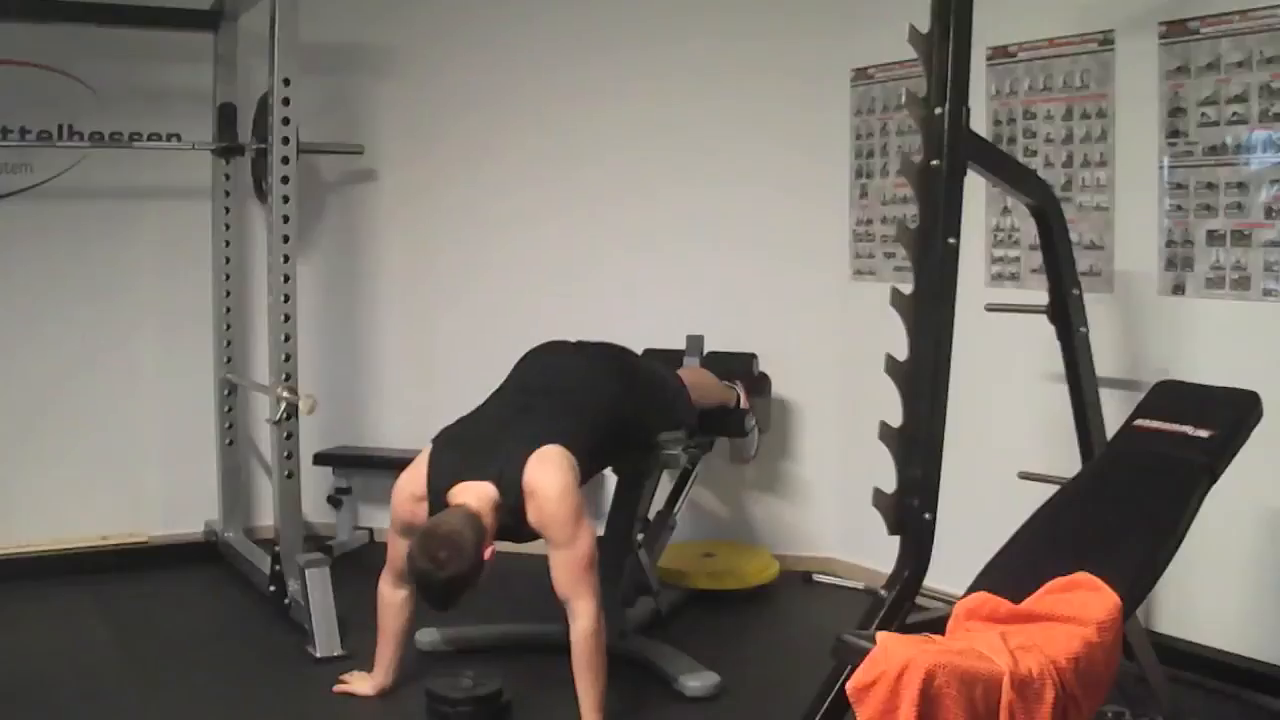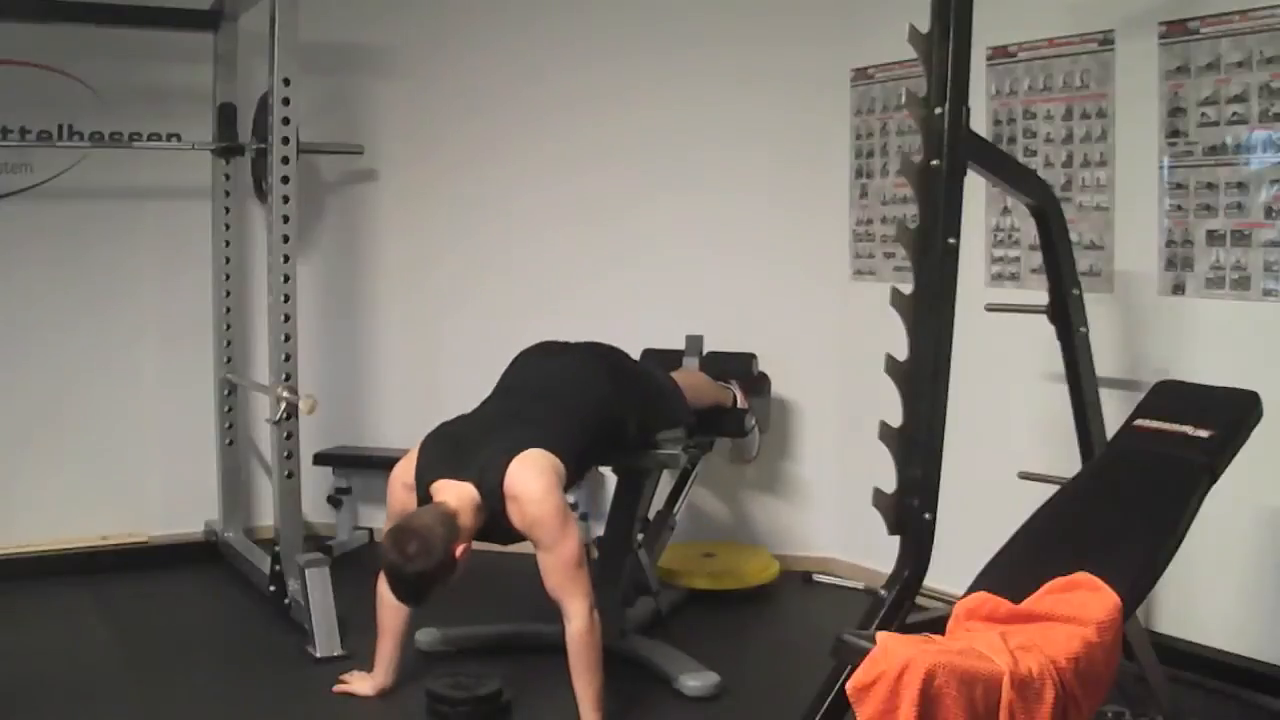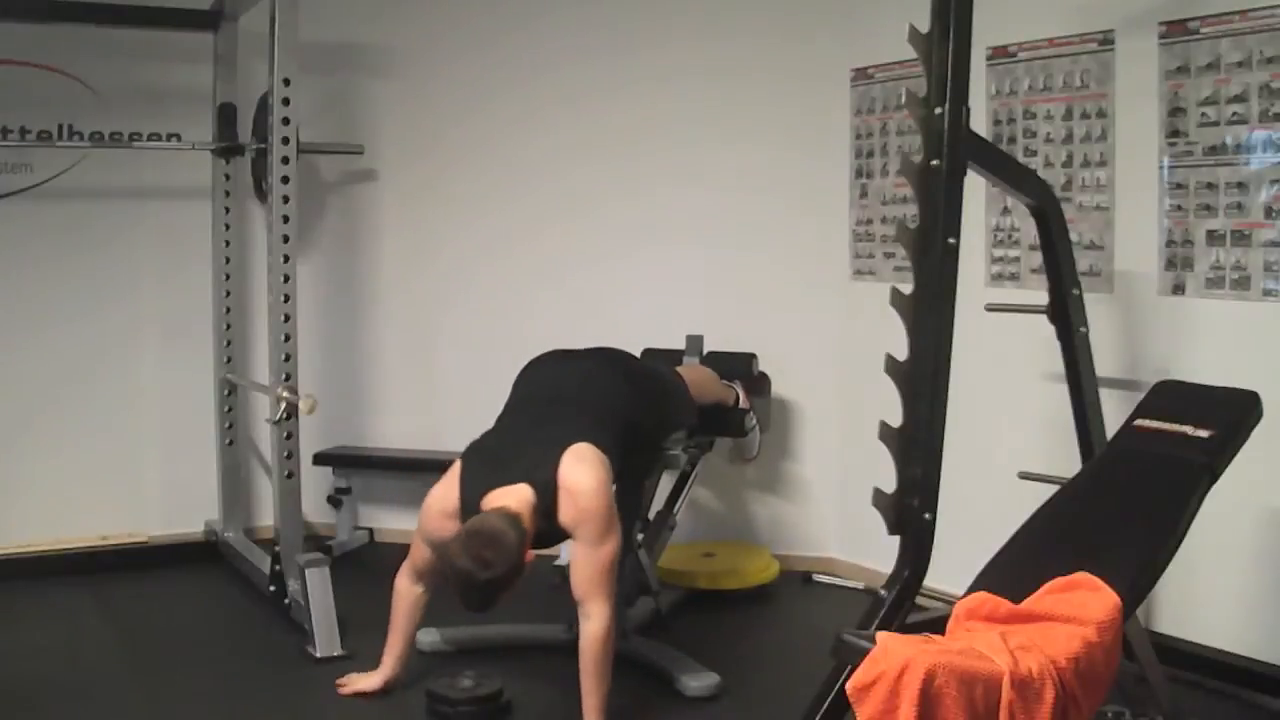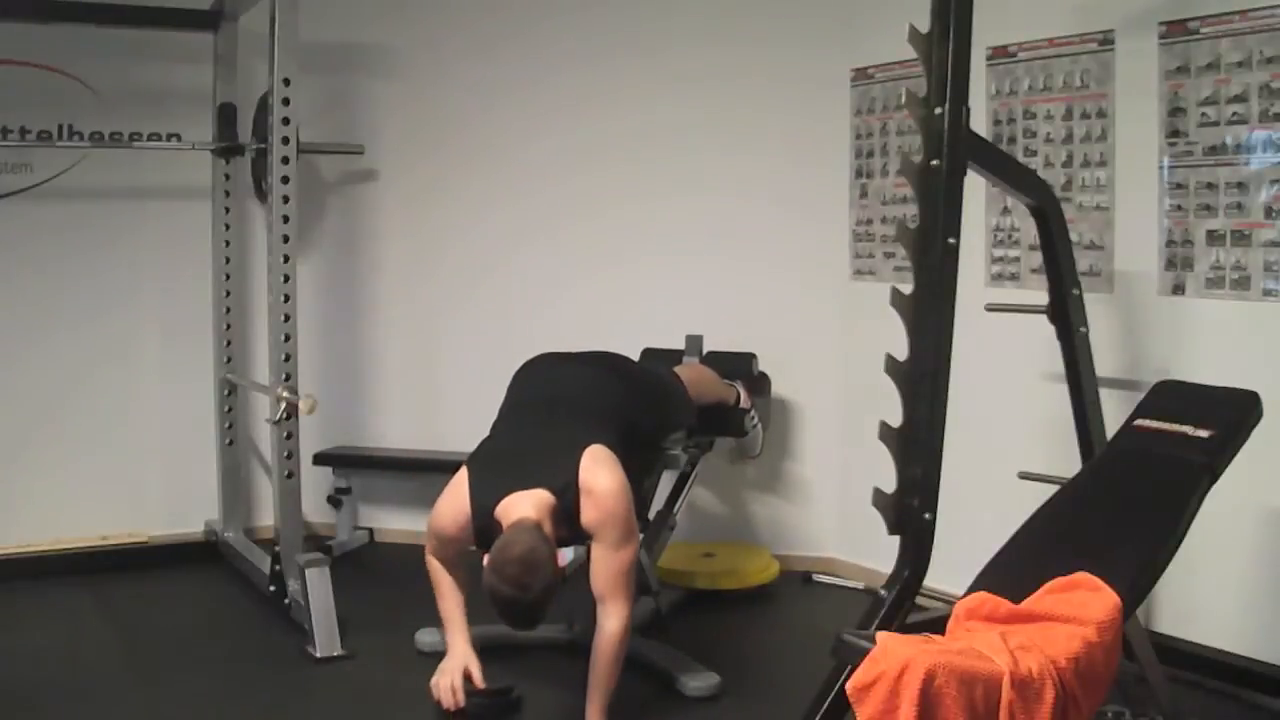
dt=0.4s
person 1, frame 1
left shoulder: (545, 490)
right shoulder: (414, 491)
left elbow: (583, 611)
right elbow: (395, 582)
right wrist: (380, 676)
left hip: (612, 380)
right hip: (542, 367)
left knee: (679, 393)
left ankle: (735, 397)
person 1, frame 2
left shoulder: (528, 493)
right shoulder: (407, 481)
left elbow: (579, 610)
right elbow: (390, 579)
right wrist: (380, 676)
left hip: (604, 383)
right hip: (535, 367)
left knee: (675, 395)
left ankle: (732, 399)
person 1, frame 3
left shoulder: (580, 489)
right shoulder: (446, 505)
left elbow: (595, 613)
right elbow: (414, 578)
right wrist: (386, 670)
left hip: (621, 381)
right hip: (545, 374)
left knee: (678, 384)
left ankle: (734, 398)
person 1, frame 4
left shoulder: (601, 492)
right shoulder: (455, 511)
left elbow: (614, 613)
right elbow: (438, 558)
right wrist: (458, 646)
left hip: (618, 386)
right hip: (539, 377)
left knee: (678, 384)
left ankle: (737, 397)
